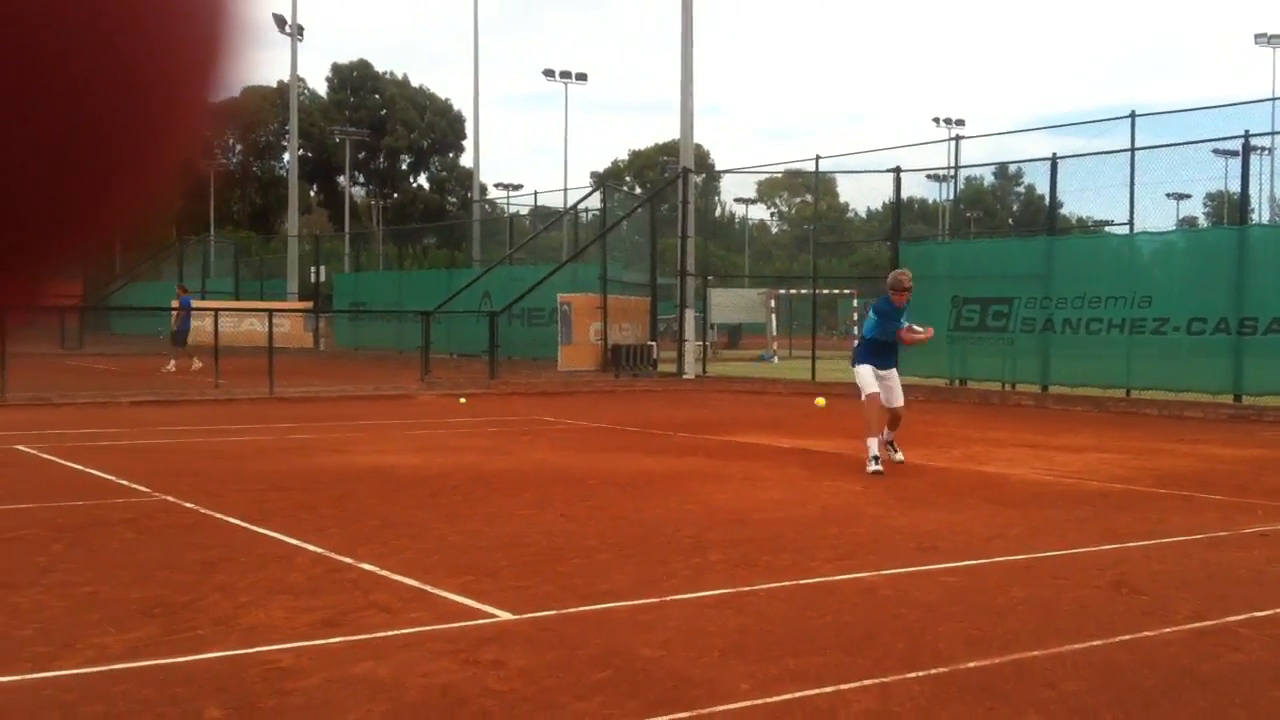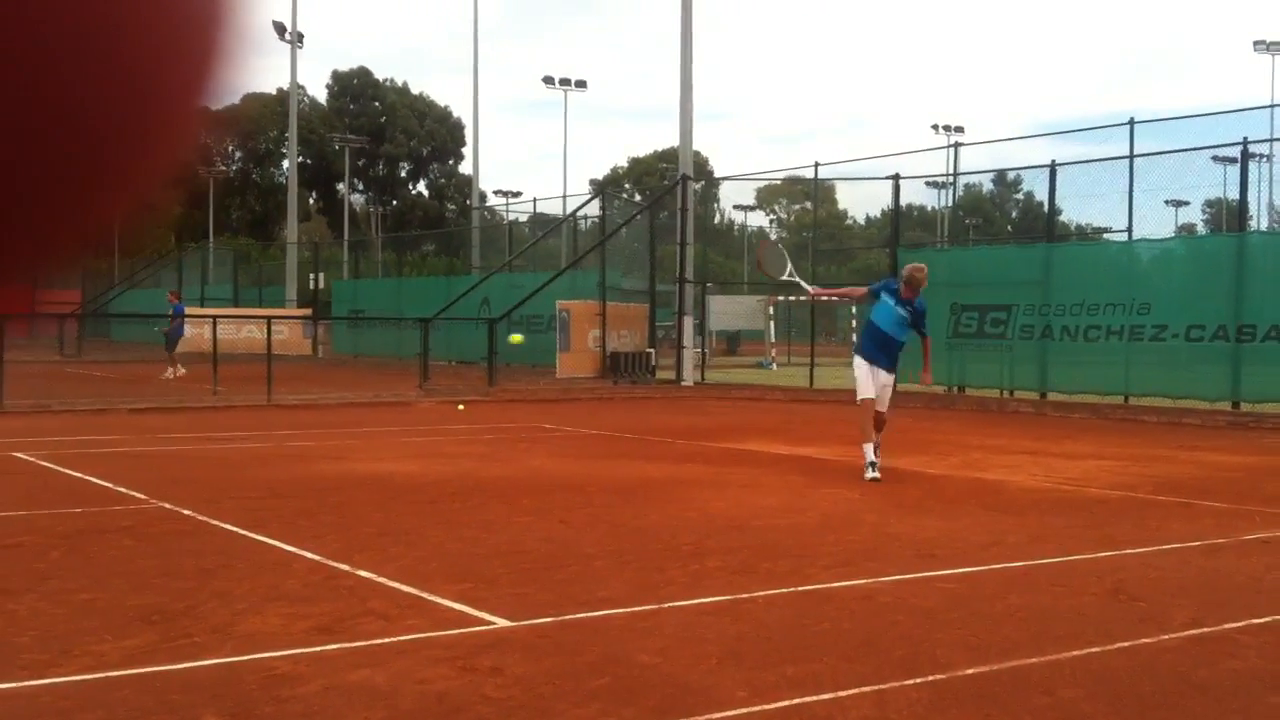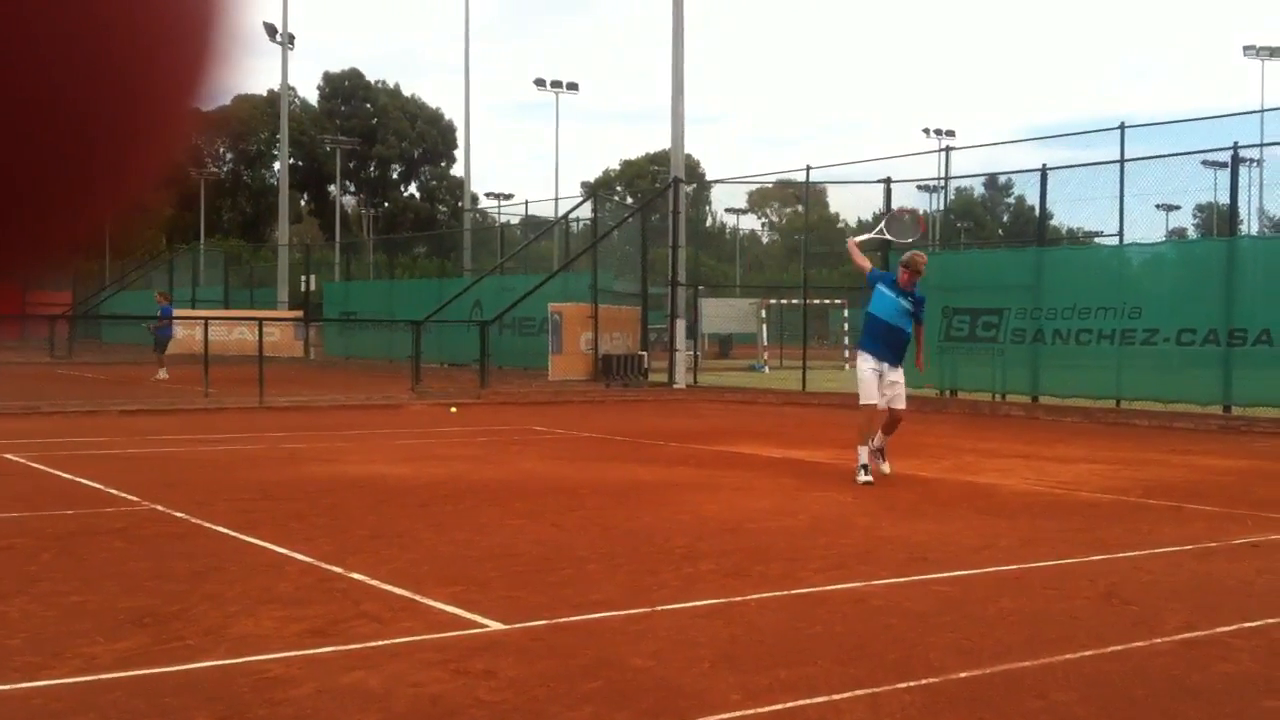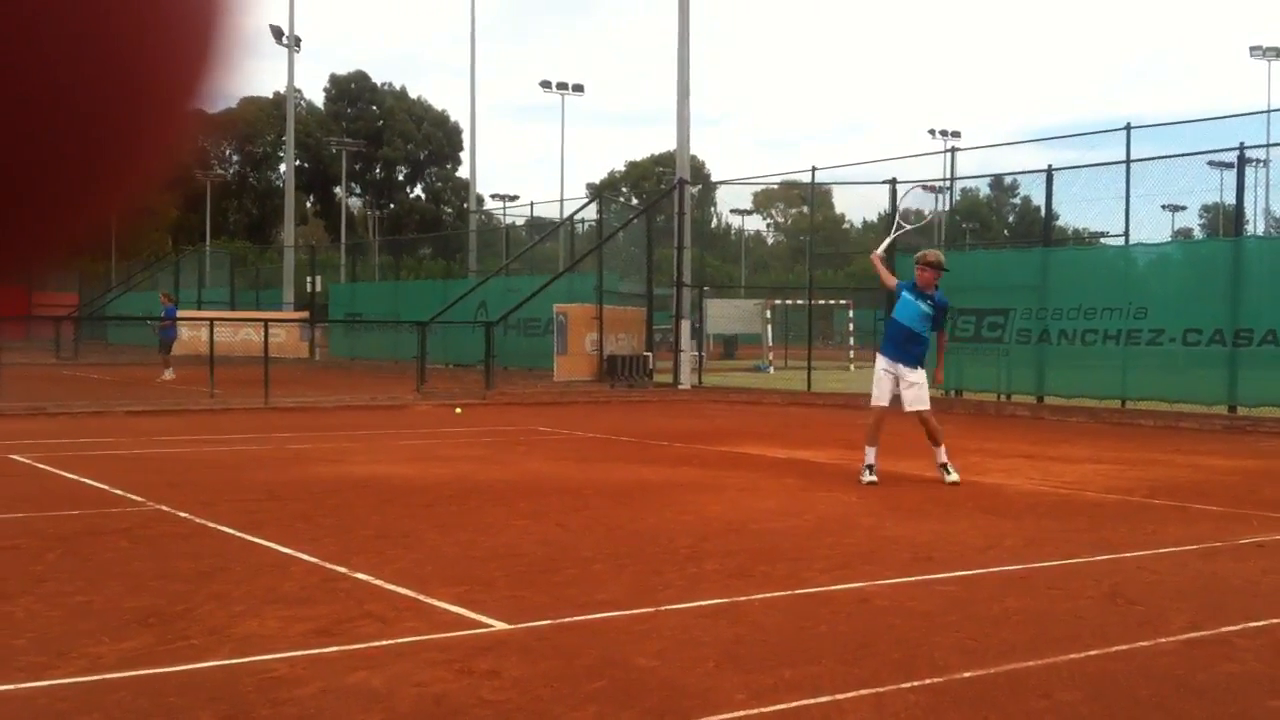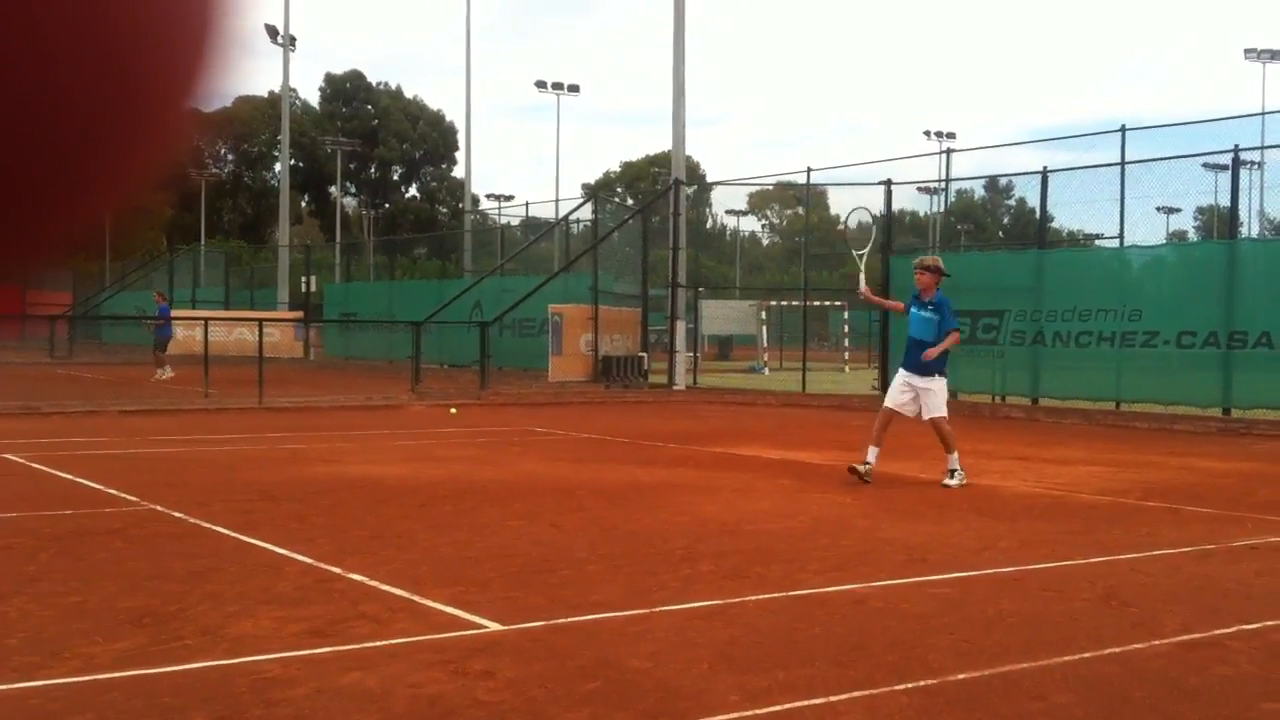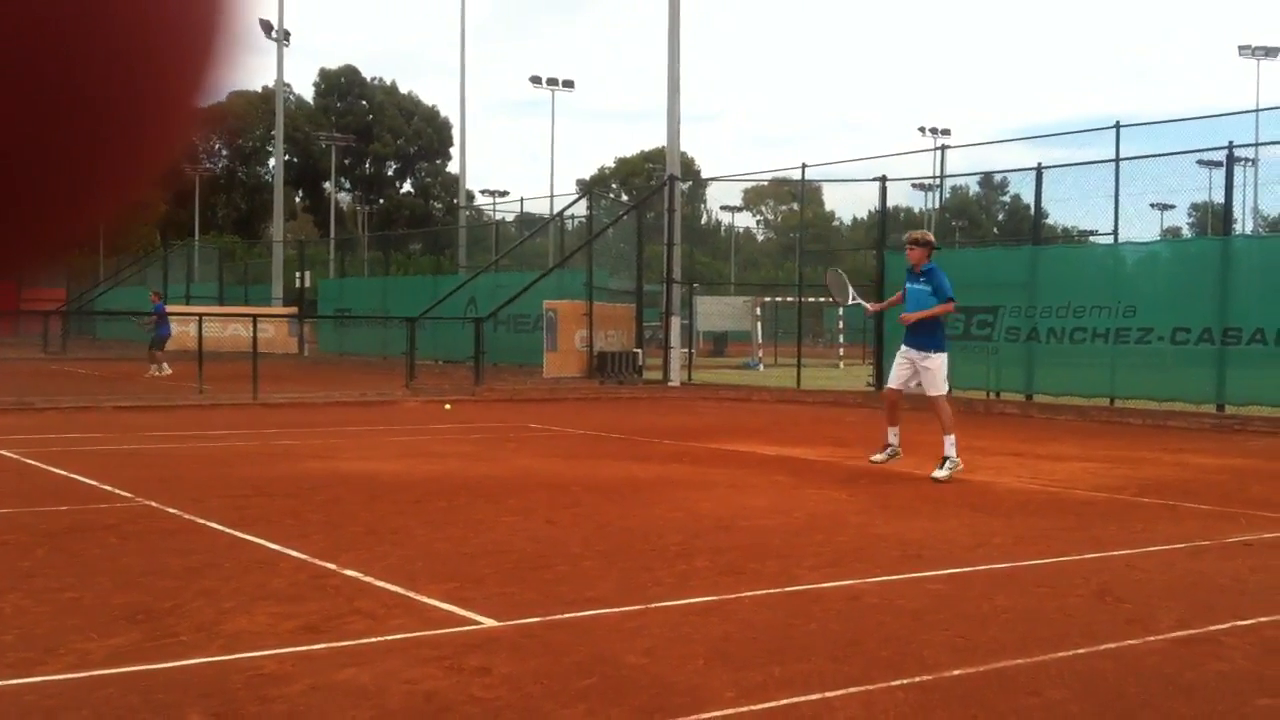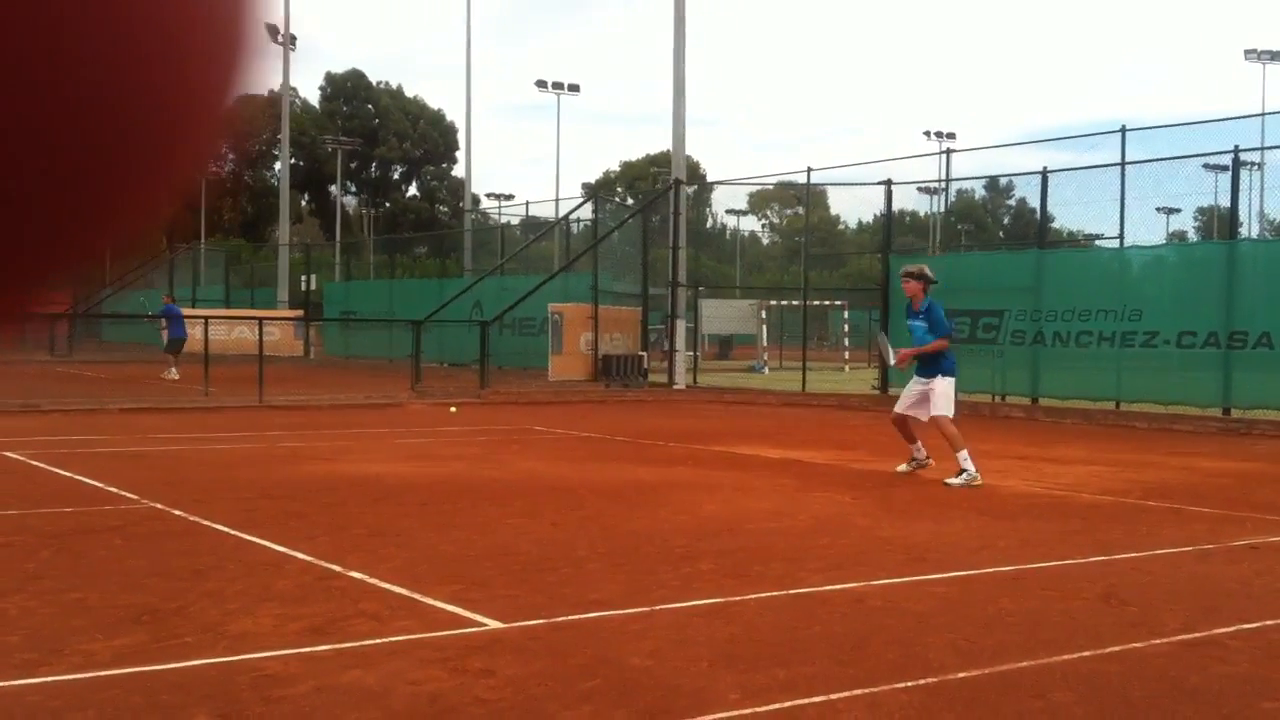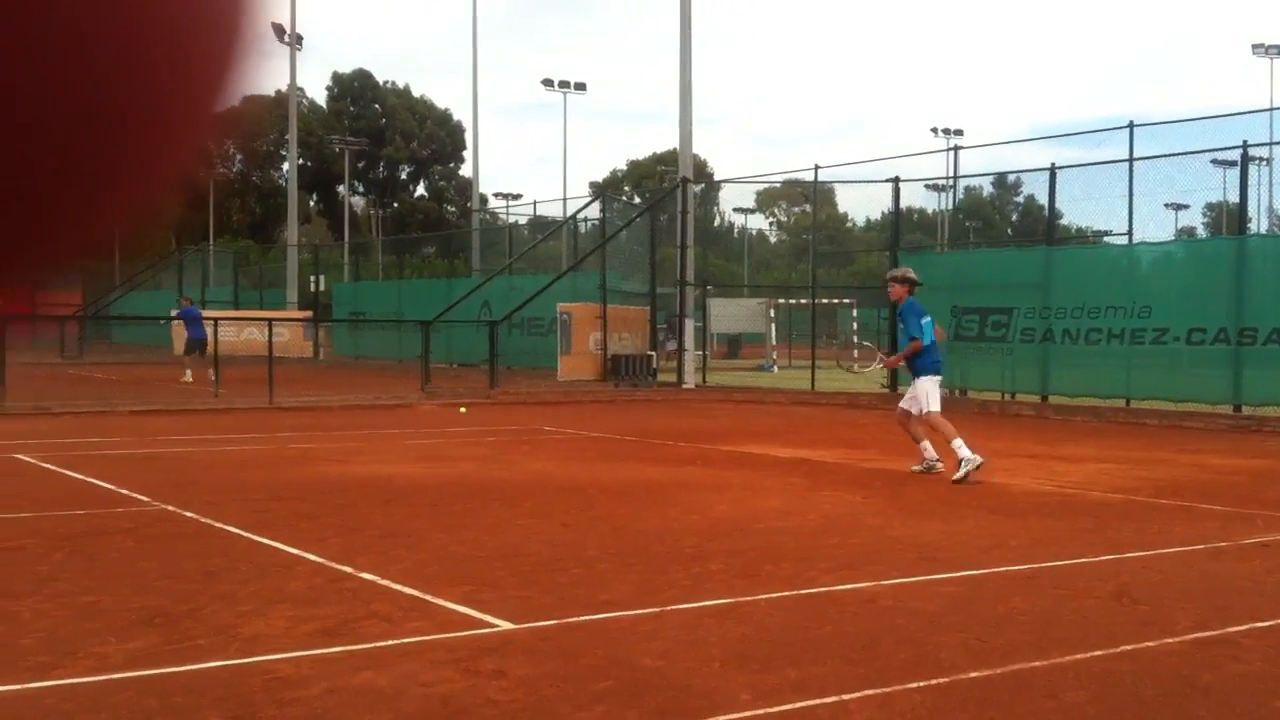
dt=0.2s
person 1, frame 1
left shoulder: (900, 304)
right shoulder: (883, 307)
right elbow: (905, 339)
left wrist: (909, 327)
right wrist: (926, 335)
left hip: (887, 365)
right hip: (865, 362)
left knee: (897, 412)
right knee: (873, 399)
left ankle: (887, 439)
right ankle: (873, 456)
person 1, frame 2
left shoulder: (918, 308)
right shoulder: (888, 287)
left elbow: (925, 338)
right elbow: (860, 292)
left wrist: (926, 369)
right wrist: (825, 292)
left hip: (886, 365)
right hip: (864, 358)
left knee: (880, 414)
right knee: (868, 404)
left ankle: (875, 442)
right ankle: (870, 461)
person 1, frame 3
left shoulder: (917, 298)
right shoulder: (883, 279)
left elbow: (918, 325)
right elbow: (864, 264)
left wrist: (919, 354)
right wrist: (852, 246)
left hip: (893, 362)
right hip: (868, 355)
left knee: (897, 414)
right knee: (868, 408)
left ankle: (879, 446)
right ankle: (863, 463)
person 1, frame 4
left shoulder: (939, 303)
right shoulder: (907, 288)
left elbow: (940, 334)
right elbow: (891, 283)
left wrist: (939, 367)
right wrist: (877, 261)
left hip: (913, 366)
right hip: (887, 360)
left knee: (925, 416)
right knee: (878, 411)
left ankle: (944, 463)
right ankle: (869, 465)
person 1, frame 5
left shoulder: (942, 304)
right shoulder: (916, 299)
left elbow: (955, 335)
right elbow: (901, 307)
left wrist: (937, 349)
right wrist: (872, 298)
left hip: (931, 375)
right hip: (907, 372)
left knee: (938, 422)
right knee: (885, 414)
left ankle: (955, 470)
right ankle: (868, 464)
person 1, frame 6
left shoulder: (936, 274)
right shoulder: (911, 274)
left elbow: (950, 306)
left wrist: (919, 314)
right wrist: (880, 306)
left hip: (932, 349)
right hip: (909, 347)
left knee: (938, 399)
right knee: (890, 394)
left ankle: (951, 457)
right ankle: (893, 446)
person 1, frame 7
left shoulder: (932, 309)
right shoulder: (910, 308)
left elbow: (944, 342)
left wrist: (913, 352)
right wrist: (906, 355)
left hip: (941, 374)
right hip: (922, 374)
left knee: (940, 420)
right knee: (897, 417)
left ankle: (969, 471)
right ankle: (920, 458)
person 1, frame 8
left shoulder: (909, 309)
right shoulder: (911, 307)
left elbow: (917, 343)
right elbow: (936, 333)
left wrist: (897, 359)
right wrist: (906, 359)
left hip: (926, 372)
right hip: (922, 372)
left knee: (930, 416)
right knee: (903, 415)
left ankle: (967, 457)
right ankle: (932, 459)
